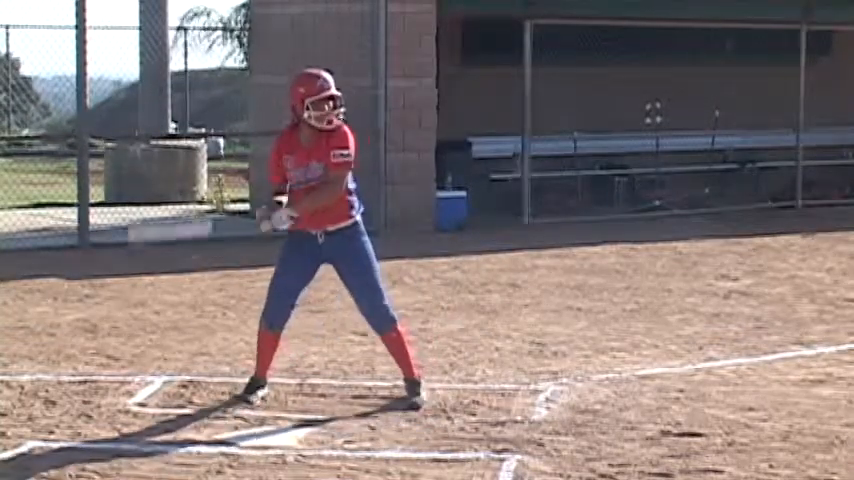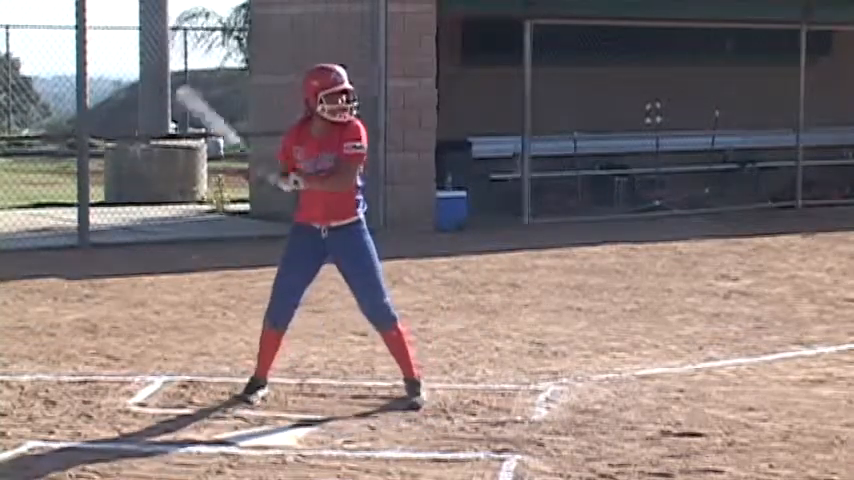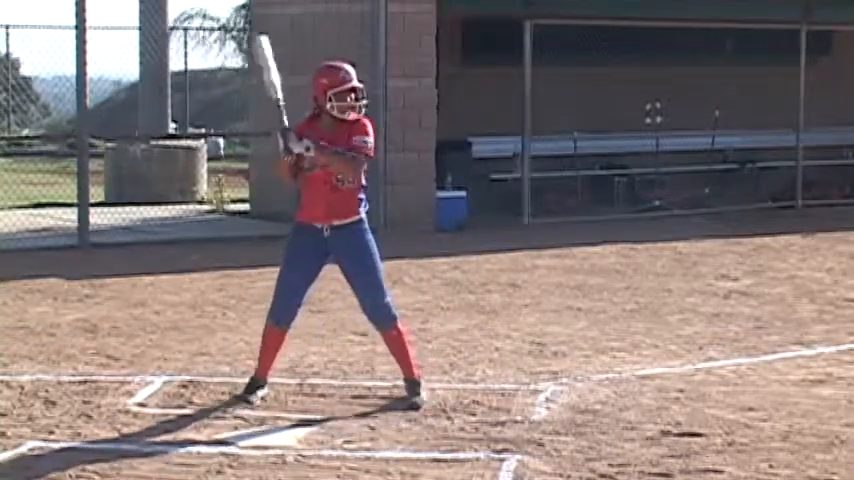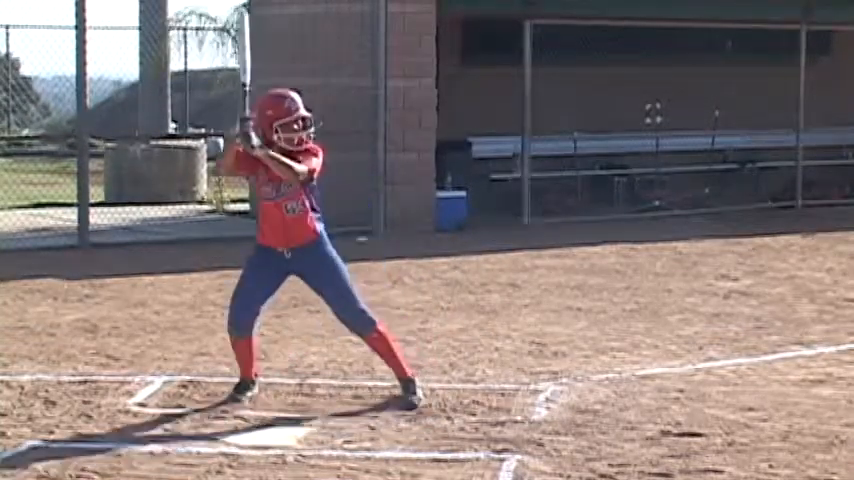
dt=0.2s
person 1, frame 1
left shoulder: (341, 135)
right shoulder: (285, 143)
left elbow: (334, 189)
right elbow: (279, 187)
left wrist: (290, 209)
right wrist: (274, 206)
left hip: (345, 232)
right hip: (303, 236)
left knee: (377, 308)
right knee: (275, 307)
left ankle: (412, 380)
right ankle: (259, 379)
person 1, frame 2
left shoulder: (353, 130)
right shoulder: (296, 136)
left elbow: (345, 177)
right elbow: (289, 179)
left wrist: (300, 179)
right wrist: (284, 178)
left hip: (349, 229)
right hip: (307, 230)
left knee: (378, 307)
right knee: (280, 306)
left ankle: (412, 380)
right ankle: (259, 379)
person 1, frame 3
left shoulder: (361, 128)
right shoulder: (299, 135)
left elbow: (354, 166)
right elbow: (287, 172)
left wrist: (310, 150)
right wrist: (291, 154)
left hip: (349, 230)
right hip: (307, 230)
left knee: (379, 308)
right knee: (281, 307)
left ankle: (412, 380)
right ankle: (259, 380)
person 1, frame 4
left shoulder: (311, 153)
right shoulder: (257, 154)
left elbow: (297, 175)
right elbow: (223, 169)
left wrist: (260, 151)
right wrist: (237, 146)
left hip: (311, 247)
right hip: (270, 250)
left knee: (355, 314)
right knee: (240, 315)
left ankle: (406, 378)
right ankle: (248, 378)
